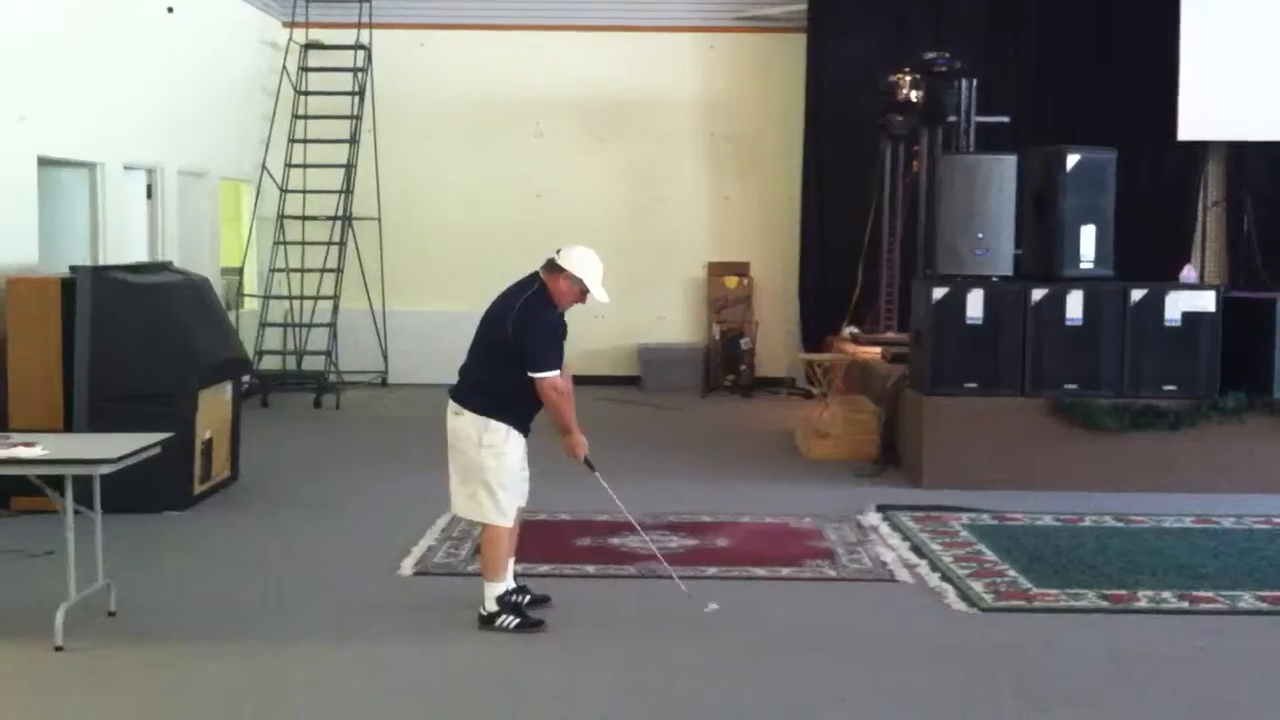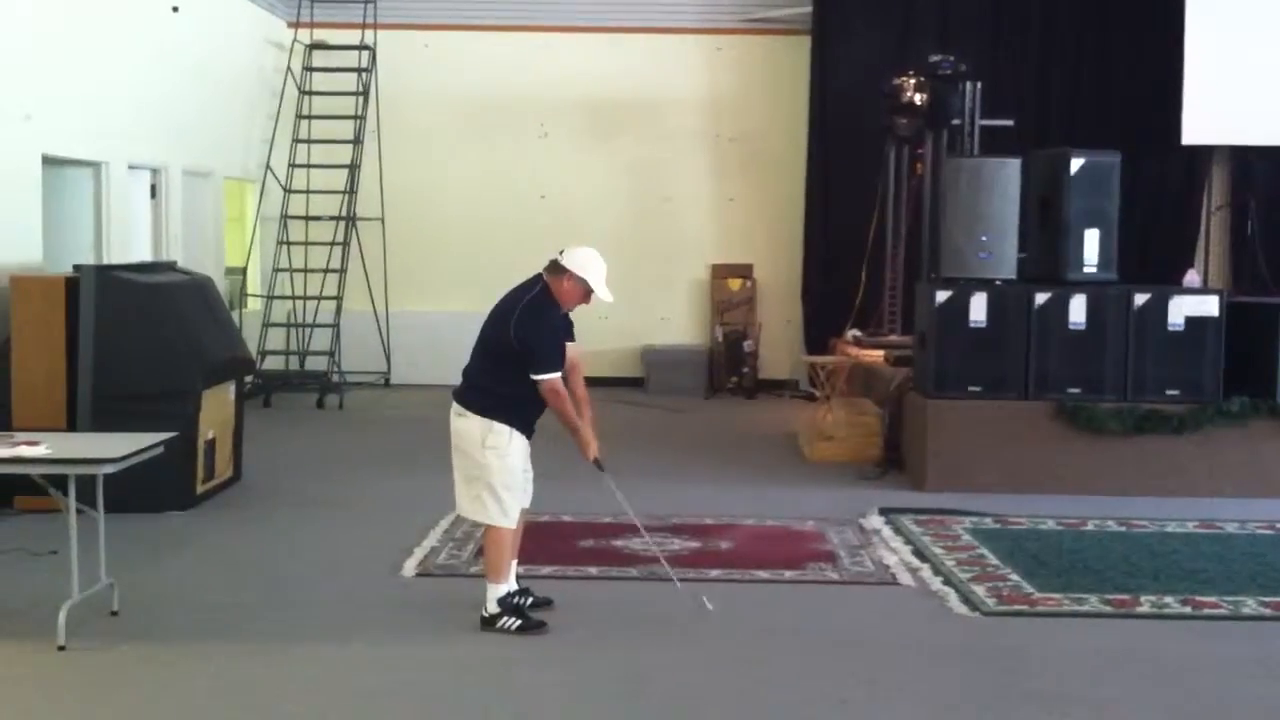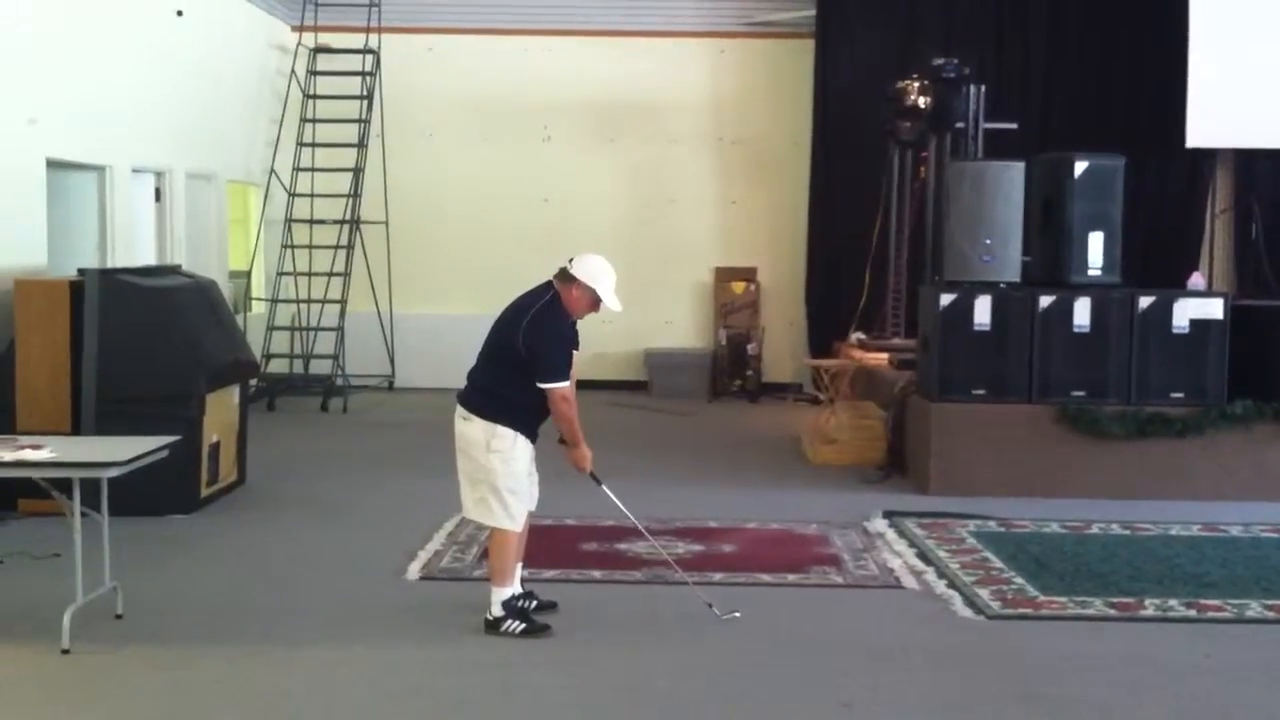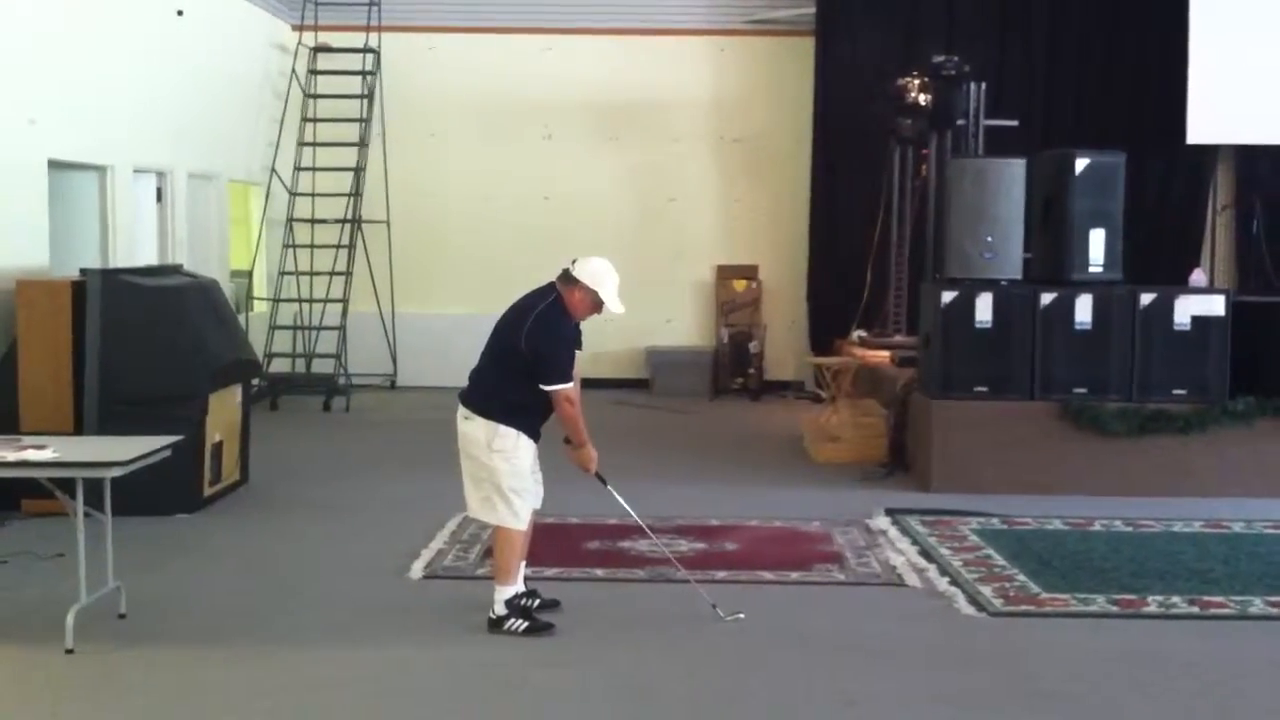
dt=0.7s
person 1, frame 1
left shoulder: (541, 300)
right shoulder: (534, 313)
left elbow: (559, 369)
right elbow: (550, 387)
left wrist: (571, 426)
right wrist: (570, 433)
left hip: (501, 417)
right hip: (485, 420)
left knee: (512, 505)
right knee: (498, 512)
left ankle: (507, 586)
right ankle: (494, 606)
person 1, frame 2
left shoulder: (548, 303)
right shoulder: (536, 314)
left elbow: (570, 364)
right elbow: (552, 389)
left wrist: (587, 420)
right wrist: (582, 434)
left hip: (505, 419)
right hip: (489, 422)
left knee: (516, 506)
right knee: (502, 513)
left ankle: (509, 588)
right ankle: (496, 607)
person 1, frame 3
left shoulder: (552, 307)
right shoulder: (546, 323)
left elbow: (565, 380)
right elbow: (559, 397)
left wrist: (571, 437)
right wrist: (577, 445)
left hip: (507, 421)
right hip: (493, 425)
left knee: (521, 507)
right knee: (507, 515)
left ankle: (513, 590)
right ankle: (500, 610)
person 1, frame 4
left shoulder: (555, 307)
right shoulder: (549, 324)
left elbow: (568, 379)
right elbow: (563, 397)
left wrist: (576, 437)
right wrist: (583, 445)
left hip: (509, 420)
right hip: (496, 425)
left knee: (525, 506)
right knee: (512, 514)
left ankle: (516, 590)
right ankle: (504, 609)
